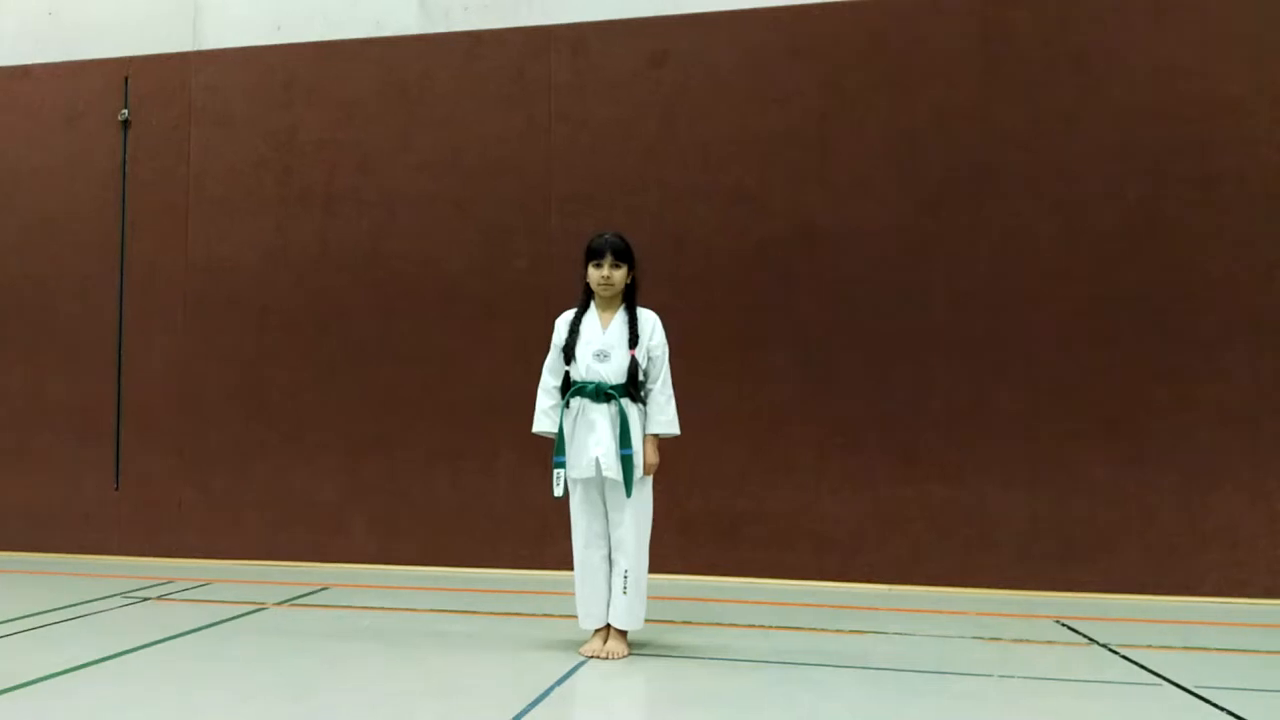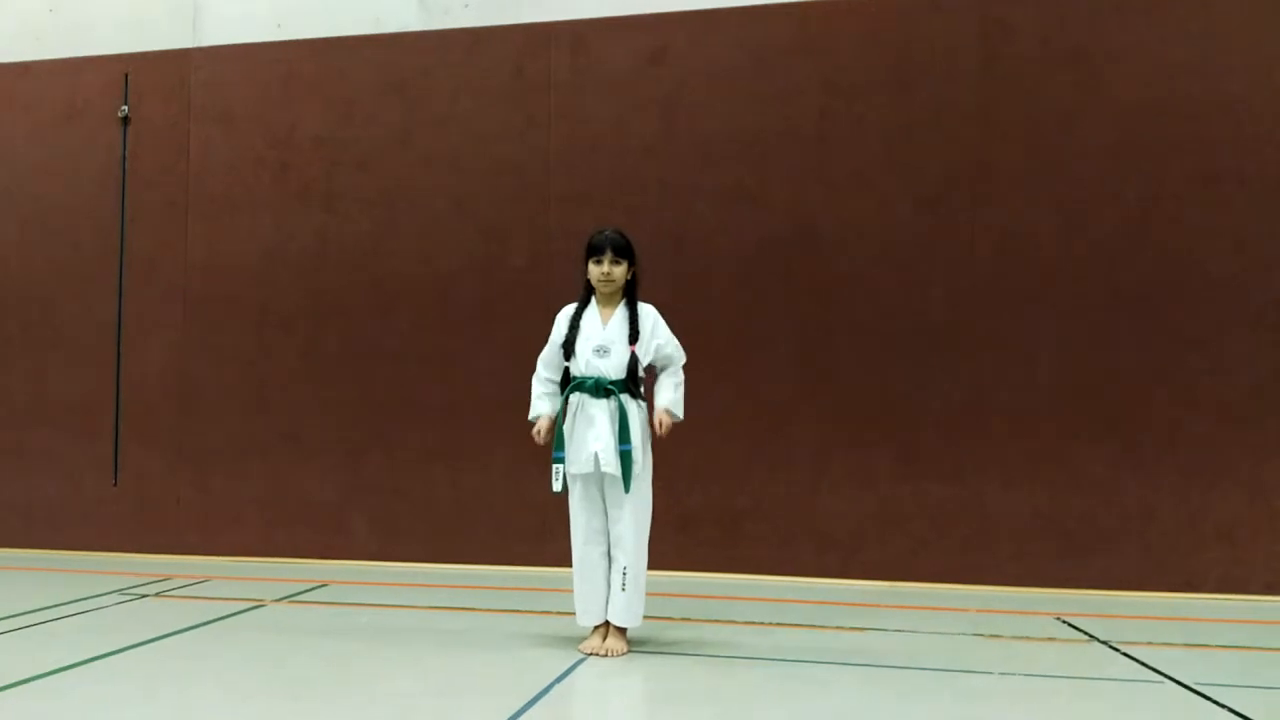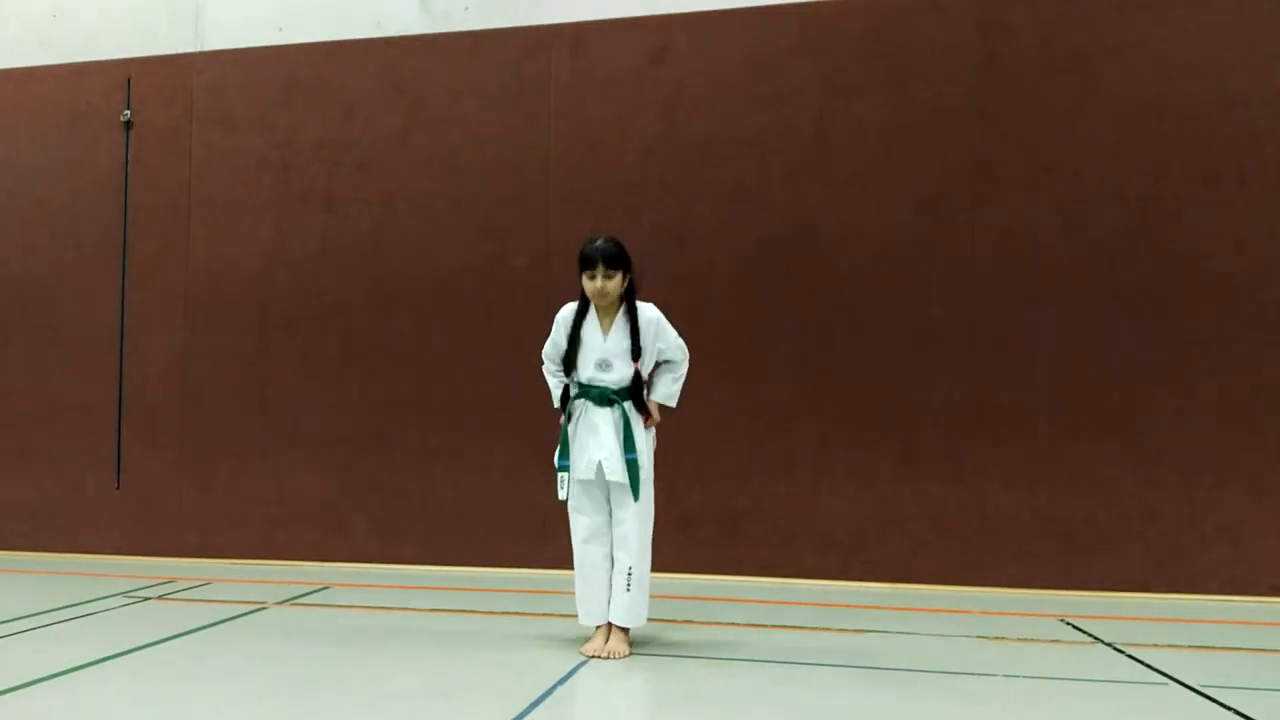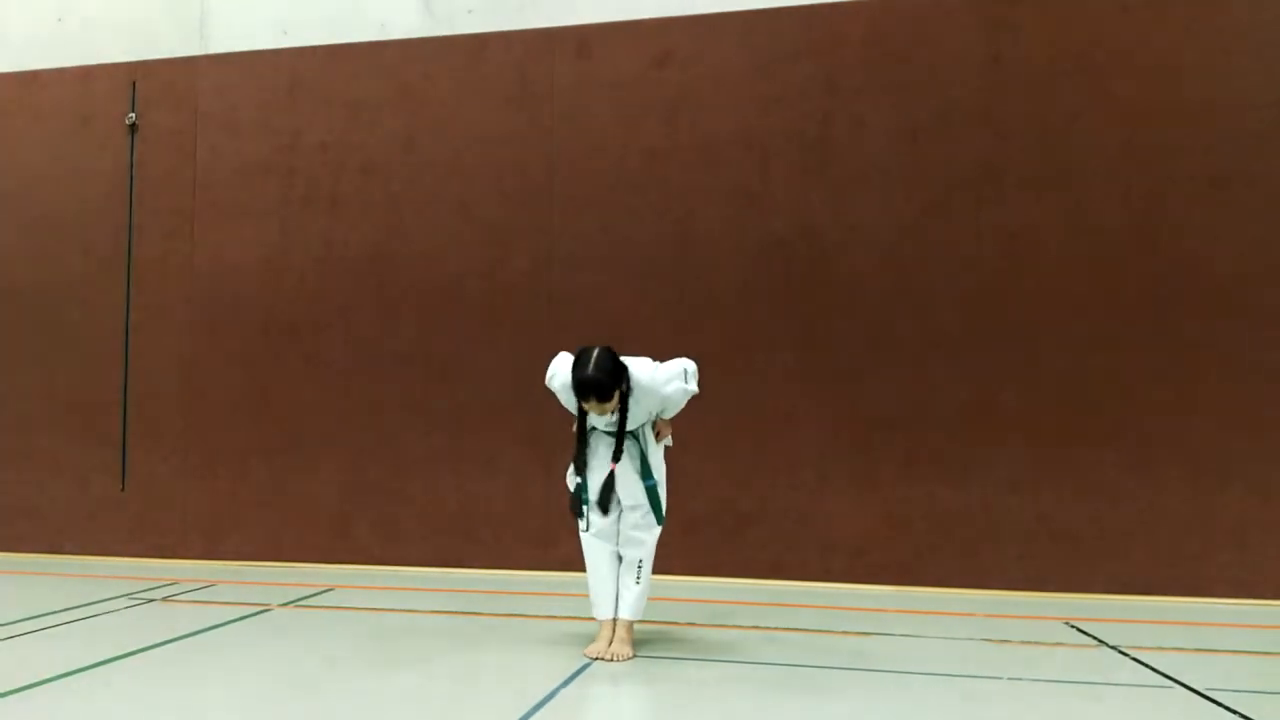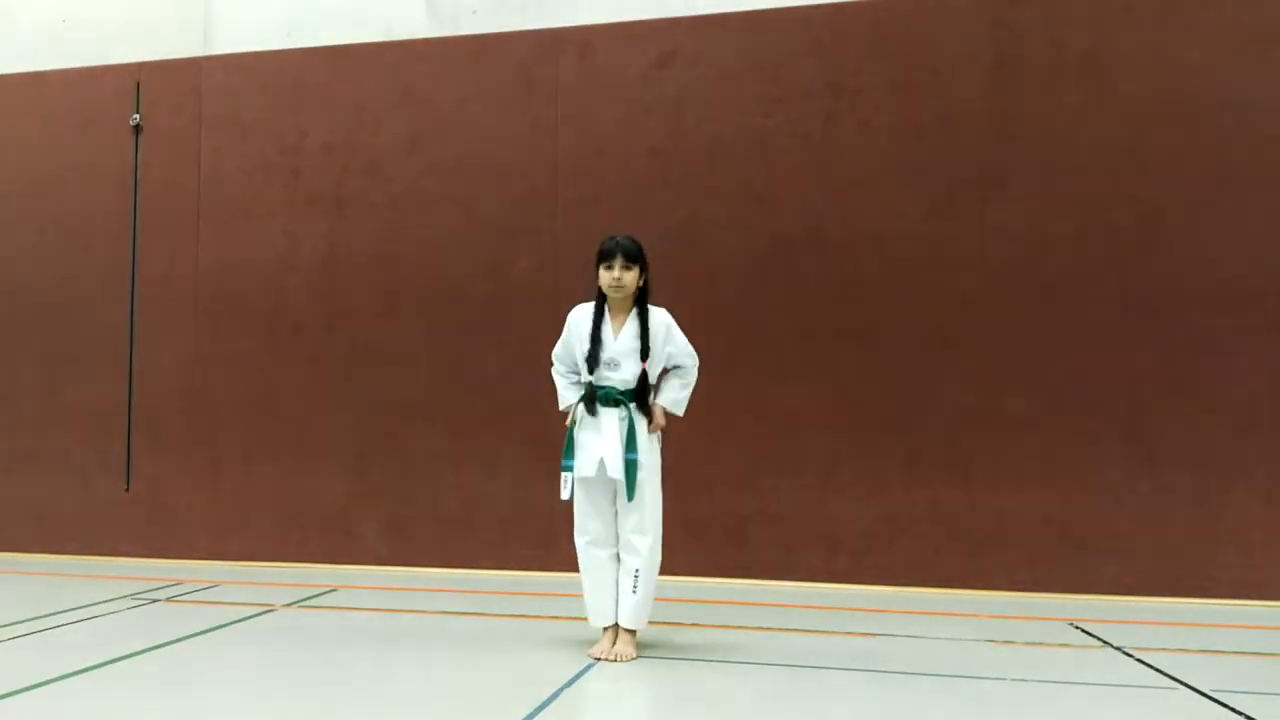
dt=0.7s
person 1, frame 1
left shoulder: (646, 322)
right shoulder: (568, 323)
left elbow: (659, 385)
right elbow: (552, 382)
left wrist: (652, 441)
right wrist: (555, 440)
left hip: (627, 434)
right hip: (581, 435)
left knee: (627, 534)
right knee: (588, 535)
left ankle: (619, 630)
right ankle: (597, 627)
person 1, frame 2
left shoulder: (646, 317)
right shoulder: (569, 317)
left elbow: (673, 365)
right elbow: (547, 371)
left wrist: (665, 407)
right wrist: (544, 414)
left hip: (626, 428)
right hip: (580, 429)
left knee: (626, 529)
right knee: (587, 530)
left ankle: (619, 625)
right ankle: (596, 623)
person 1, frame 3
left shoulder: (648, 318)
right shoulder: (568, 317)
left elbow: (676, 359)
right elbow: (552, 363)
left wrist: (655, 401)
right wrist: (564, 404)
left hip: (628, 431)
right hip: (584, 431)
left knee: (630, 532)
right knee: (588, 530)
left ankle: (621, 628)
right ankle: (599, 626)
person 1, frame 4
left shoulder: (650, 382)
right shoulder: (563, 376)
left elbow: (688, 372)
left wrist: (664, 417)
right wrist: (584, 418)
left hip: (640, 448)
right hip: (596, 448)
left knee: (638, 533)
right knee: (597, 531)
left ankle: (624, 629)
right ankle: (606, 626)
person 1, frame 5
left shoulder: (659, 321)
right shoulder: (580, 318)
left elbow: (686, 365)
right elbow: (562, 366)
left wrist: (663, 407)
right wrist: (572, 404)
left hip: (636, 434)
right hip: (590, 433)
left knee: (639, 533)
right knee: (593, 533)
left ankle: (628, 630)
right ankle: (607, 627)
